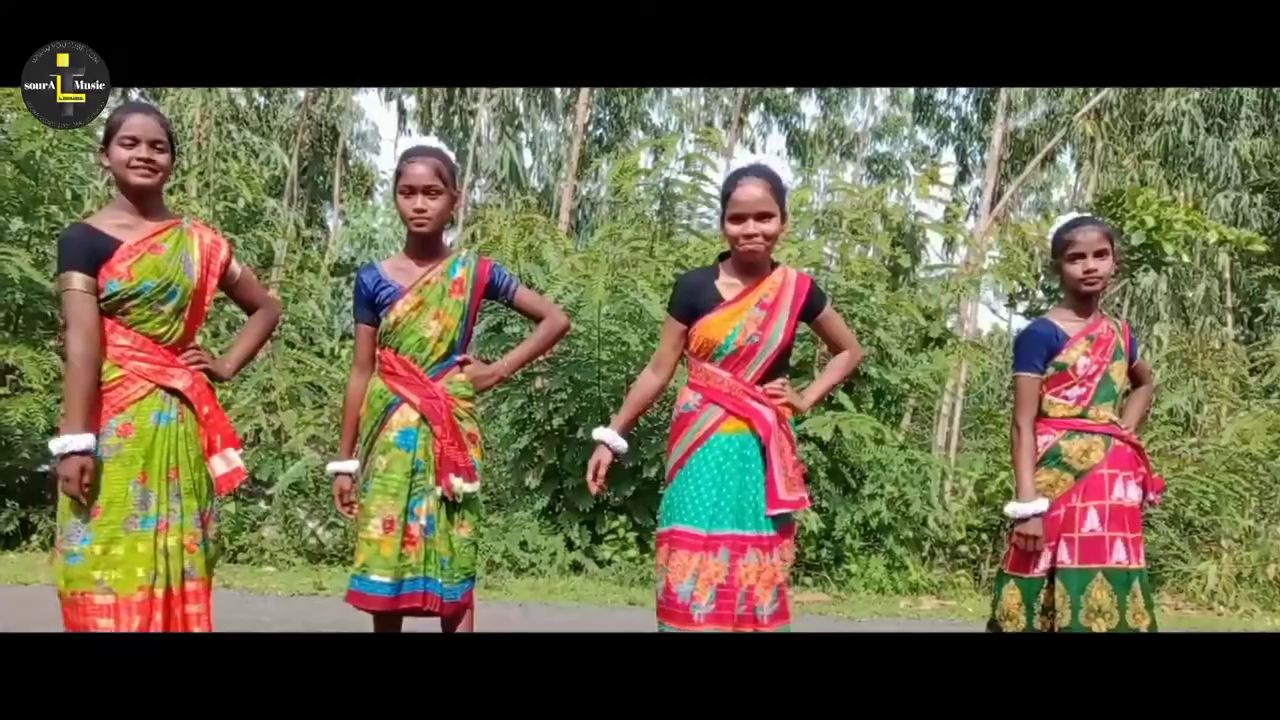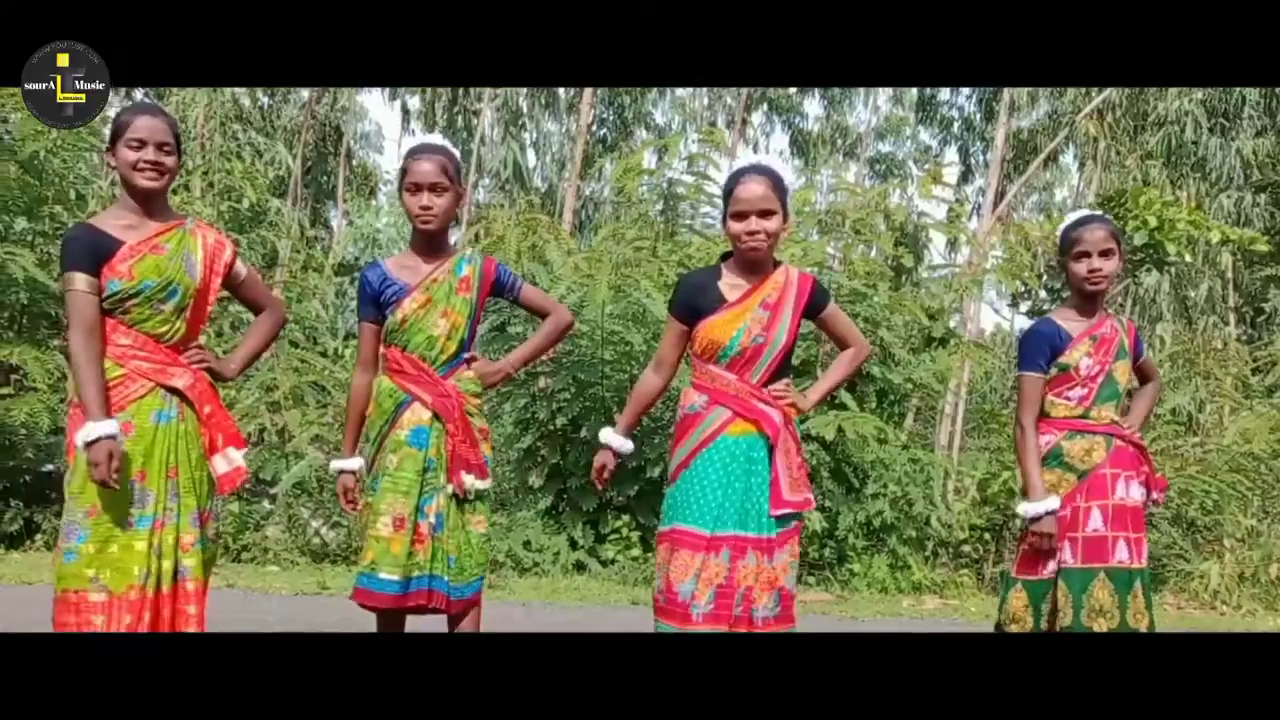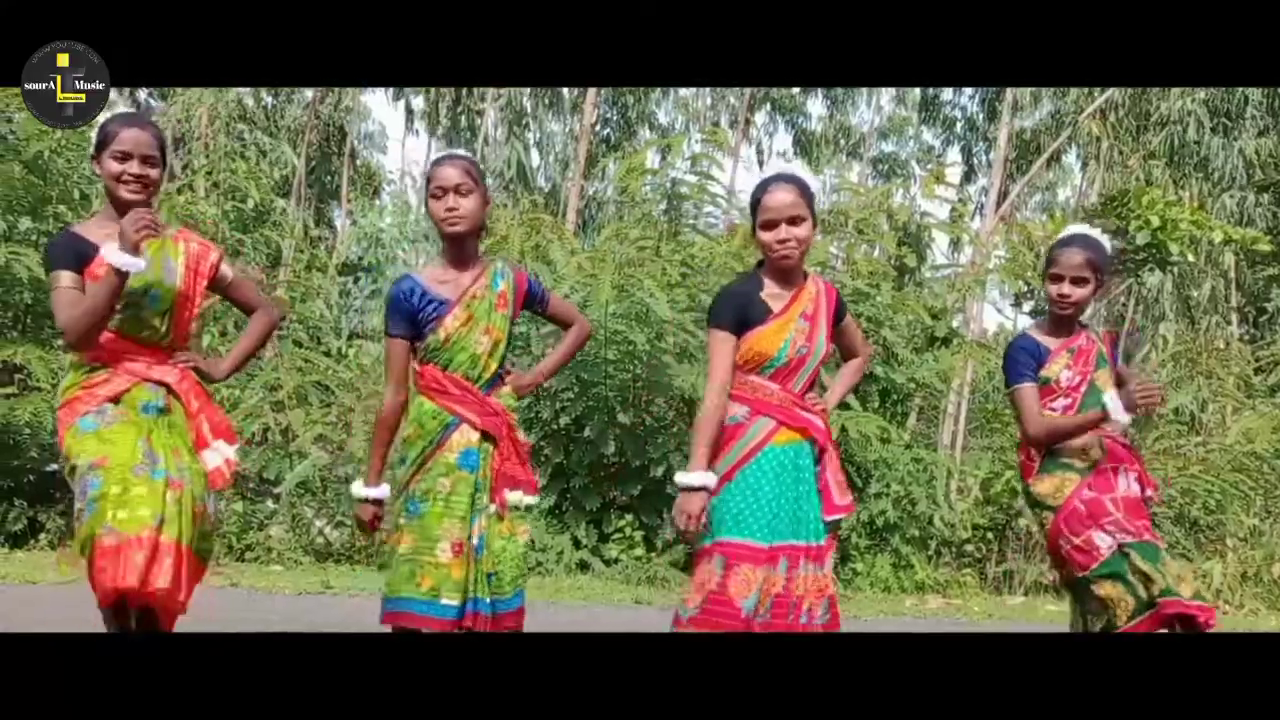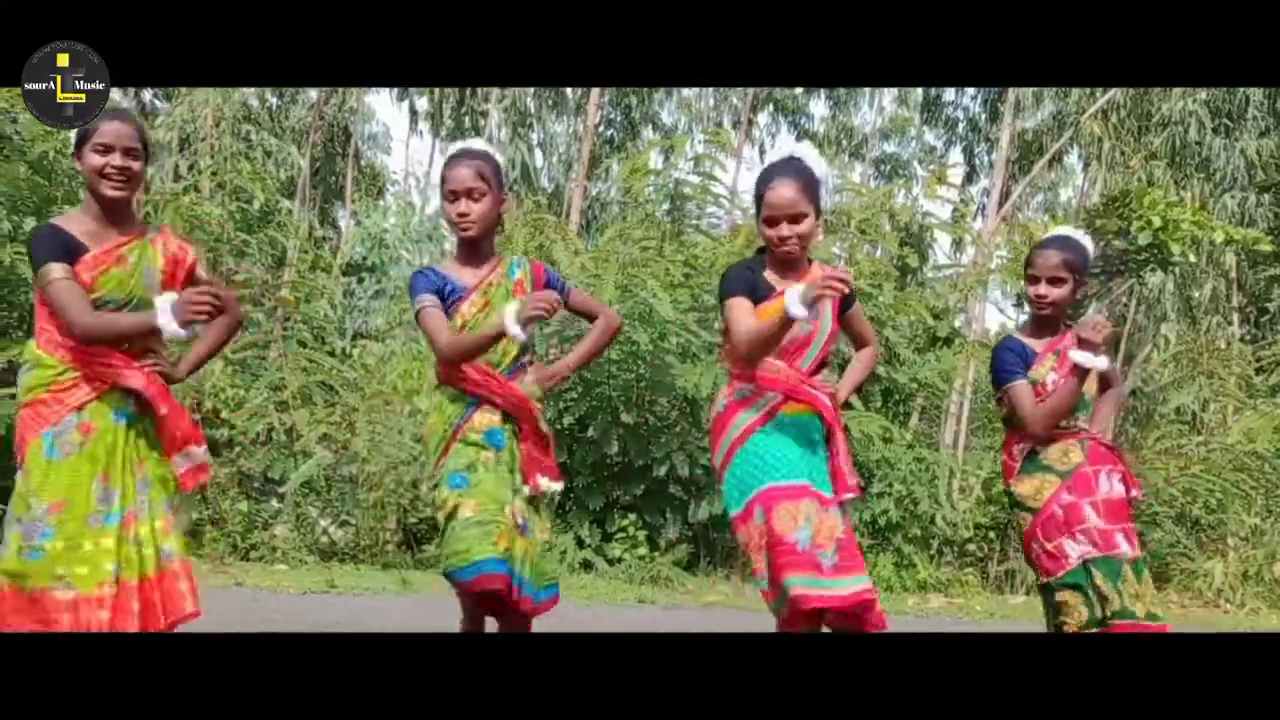
dt=0.3s
person 1, frame 1
left shoulder: (200, 241)
right shoulder: (84, 239)
left elbow: (265, 308)
right elbow: (81, 340)
left wrist: (226, 364)
right wrist: (73, 439)
left hip: (178, 417)
right hip: (113, 414)
left knee: (173, 552)
right knee: (111, 554)
person 1, frame 2
left shoulder: (204, 242)
right shoulder: (87, 239)
left elbow: (272, 309)
right elbow: (83, 339)
left wrist: (230, 365)
right wrist: (96, 429)
left hip: (181, 415)
right hip: (115, 412)
left knee: (173, 552)
right knee: (113, 552)
person 1, frame 3
left shoulder: (188, 249)
right shoulder: (70, 245)
left elbow: (266, 309)
right elbow: (75, 329)
left wrist: (221, 366)
right wrist: (122, 256)
left hip: (171, 411)
right hip: (101, 404)
left knee: (166, 535)
right knee: (126, 509)
right ankle: (121, 624)
person 1, frame 4
left shoulder: (165, 247)
right shoulder: (53, 238)
left elbow: (229, 312)
right elbow: (83, 323)
left wrist: (181, 367)
right wrist: (166, 315)
left hip: (135, 412)
right hip: (64, 408)
left knee: (138, 543)
right knee: (57, 543)
person 2, frame 1
left shoulder: (476, 273)
right shoulder: (373, 278)
left elbow: (556, 319)
right elbow: (362, 372)
left wrist: (499, 370)
right wrist: (345, 460)
left hip: (449, 434)
right hip: (389, 437)
left knee: (455, 568)
right knee: (384, 565)
person 2, frame 2
left shoulder: (481, 271)
right shoulder: (378, 277)
left elbow: (560, 315)
right elbow: (366, 371)
left wrist: (505, 366)
right wrist: (348, 458)
left hip: (457, 432)
right hip: (397, 435)
left knee: (462, 565)
right knee: (391, 564)
person 2, frame 3
left shoulder: (513, 281)
right shoulder: (410, 289)
left elbow: (579, 325)
right elbow: (396, 391)
left wrist: (535, 375)
right wrist: (371, 484)
left hip: (496, 448)
right hip: (434, 447)
left knee: (501, 587)
right knee: (415, 581)
person 2, frame 4
left shoulder: (530, 275)
right shoulder: (430, 280)
left elbow: (608, 318)
right elbow: (447, 352)
left wrist: (560, 369)
right wrist: (511, 319)
left hip: (521, 428)
right hip: (464, 430)
left knee: (522, 565)
right knee: (476, 558)
person 3, frame 1
left shoulder: (799, 290)
right shoulder: (695, 287)
left elbow: (850, 351)
right elbow: (659, 370)
left wrist: (806, 399)
right wrist: (611, 436)
left hip: (762, 450)
right hip: (703, 445)
left knee: (757, 575)
right knee: (698, 572)
person 3, frame 2
left shoulder: (801, 289)
right shoulder: (697, 287)
left elbow: (856, 347)
right elbow: (660, 369)
left wrist: (810, 398)
right wrist: (615, 438)
left hip: (766, 450)
right hip: (708, 446)
left knee: (761, 581)
right knee: (698, 575)
person 3, frame 3
left shoulder: (826, 298)
right shoulder: (736, 299)
left elbow: (860, 354)
right elbow: (715, 392)
left wrist: (828, 403)
right wrist: (695, 481)
left hip: (802, 456)
right hip: (746, 453)
left knee: (800, 585)
right knee: (734, 587)
person 3, frame 4
left shoulder: (832, 284)
right shoulder: (741, 278)
left elbow: (869, 346)
right elbow: (748, 347)
left wrist: (839, 391)
right wrist: (799, 300)
left hip: (806, 431)
right hip: (754, 426)
left knee: (818, 544)
right knee: (791, 529)
person 4, frame 1
left shoulder: (1120, 334)
right shoulder: (1040, 334)
left elbow: (1144, 384)
right elbow: (1023, 425)
left wrist: (1125, 431)
right wrist: (1027, 504)
left hip: (1114, 480)
right hip: (1060, 477)
left knee: (1110, 595)
right knee: (1059, 596)
person 4, frame 2
left shoulder: (1125, 331)
right shoulder: (1044, 333)
left elbow: (1151, 381)
right elbow: (1026, 425)
left wrist: (1131, 427)
right wrist: (1038, 504)
left hip: (1117, 479)
right hip: (1064, 477)
left knee: (1112, 598)
right knee: (1066, 598)
person 4, frame 3
left shoulder: (1100, 343)
right shoulder: (1024, 349)
left elbow: (1129, 385)
right elbow: (1036, 430)
left wrist: (1115, 427)
right wrist: (1113, 408)
left hip: (1111, 474)
right hip: (1061, 479)
right knee: (1122, 579)
person 4, frame 4
left shoulder: (1082, 338)
right shoulder: (1011, 350)
left elbow: (1114, 384)
right elbow: (1037, 424)
left wrist: (1100, 430)
right wrist: (1083, 360)
left hip: (1096, 475)
right hip: (1045, 480)
left knee: (1119, 588)
right knee: (1085, 594)
